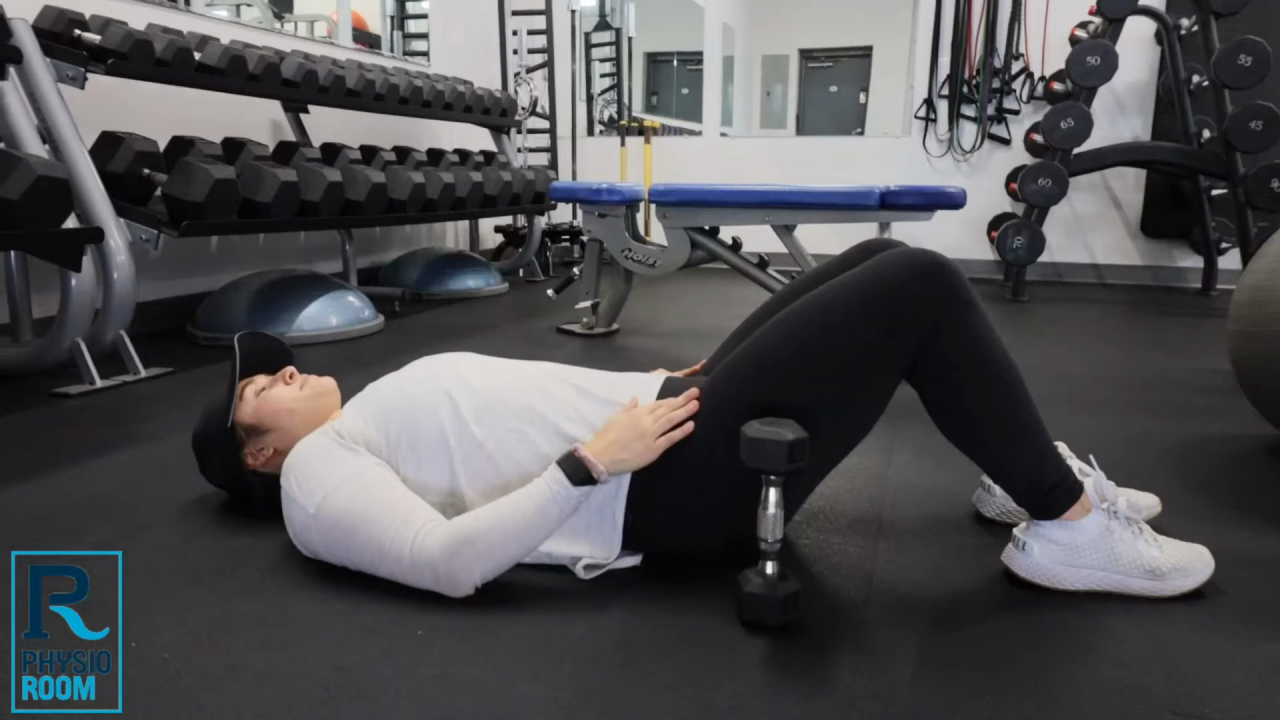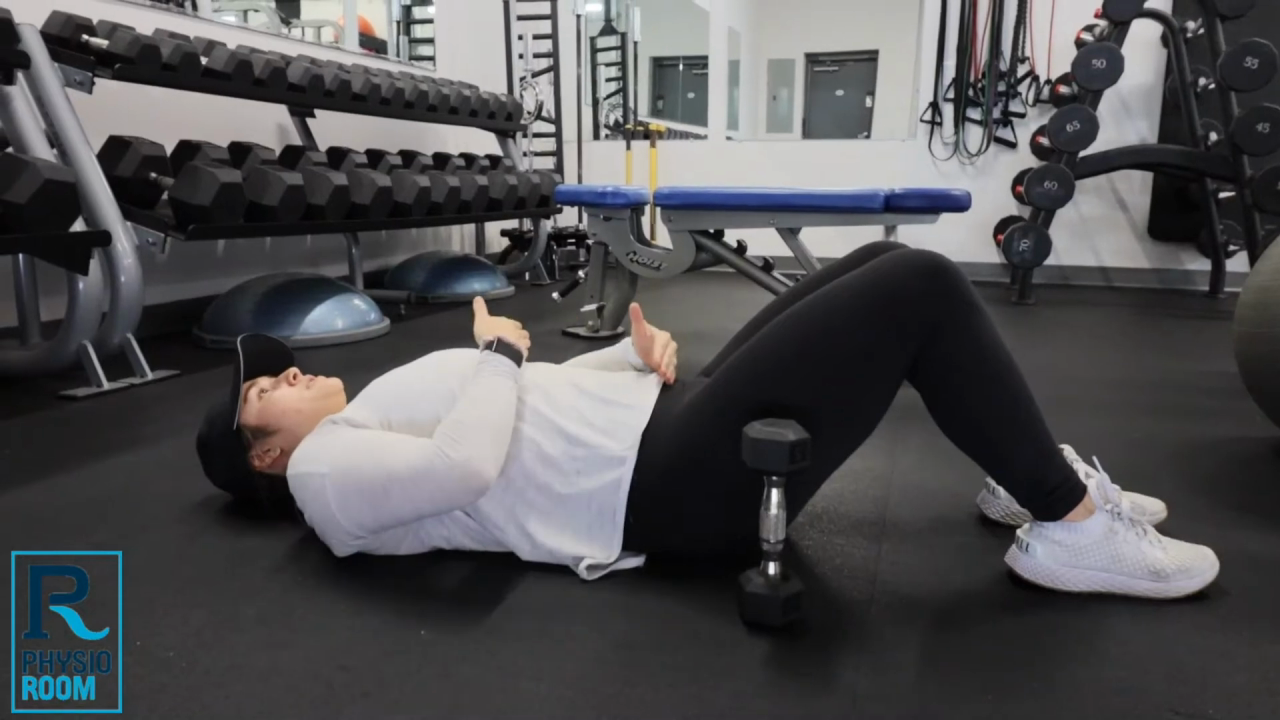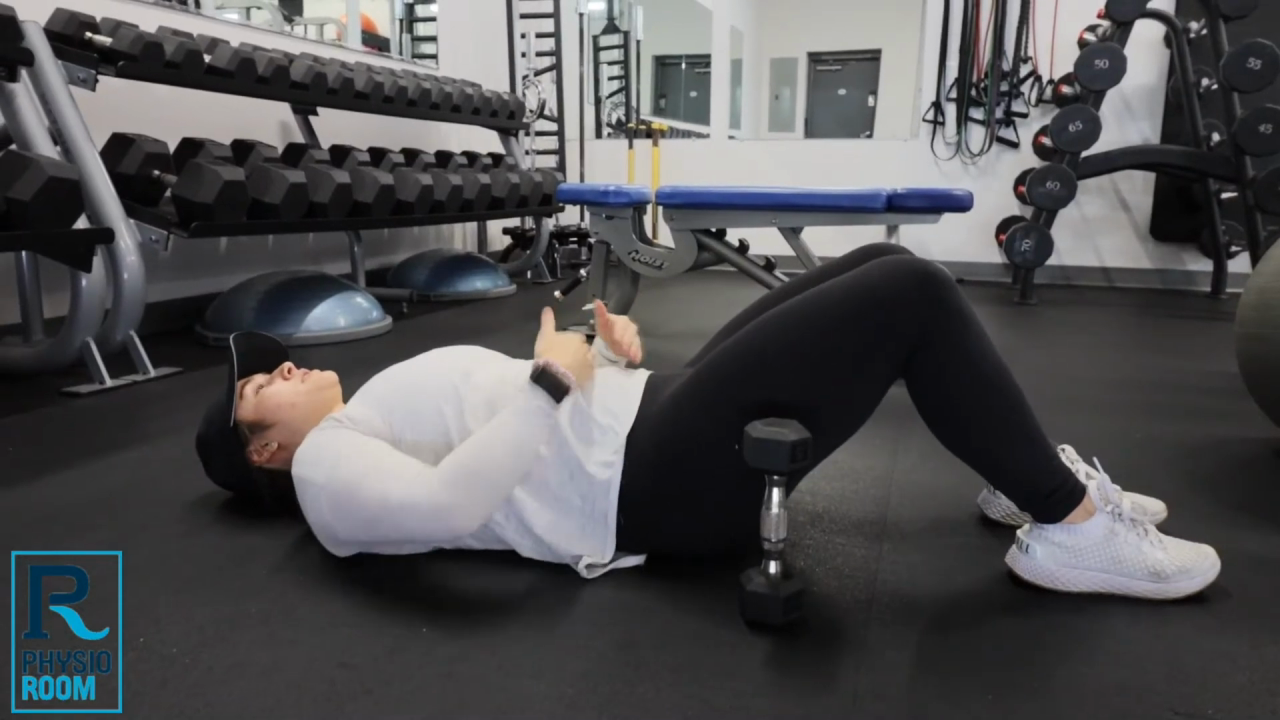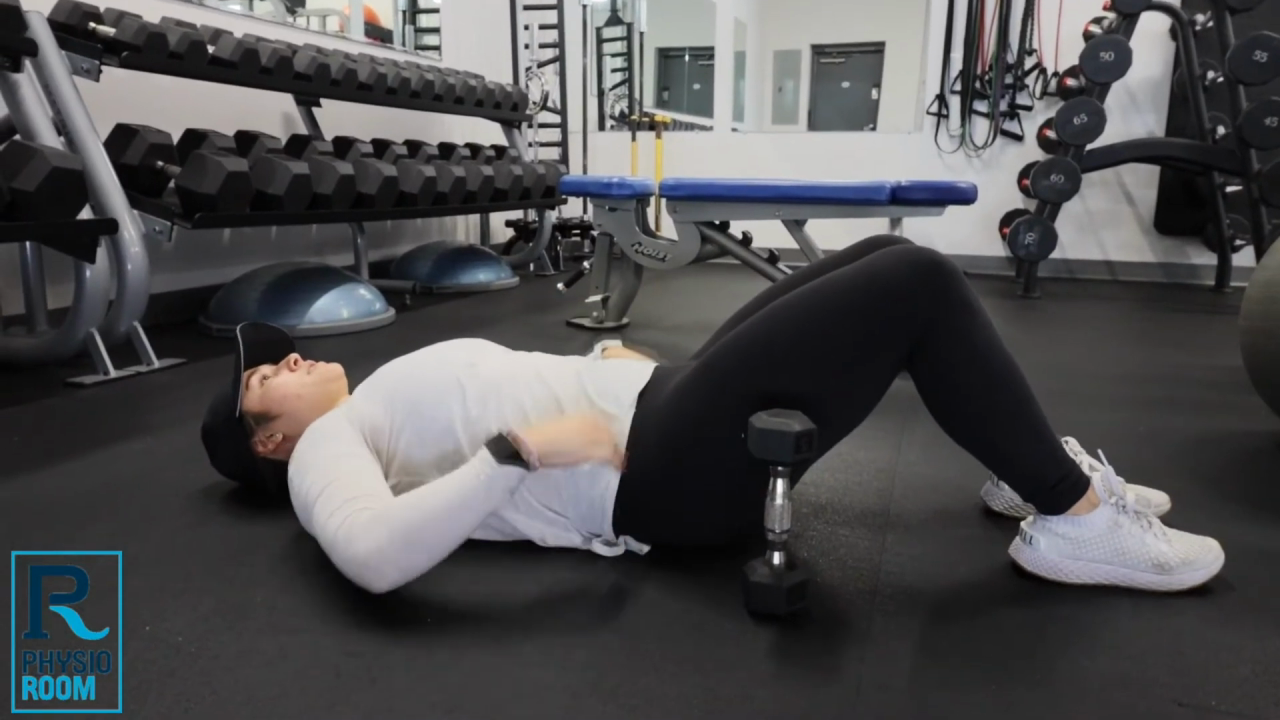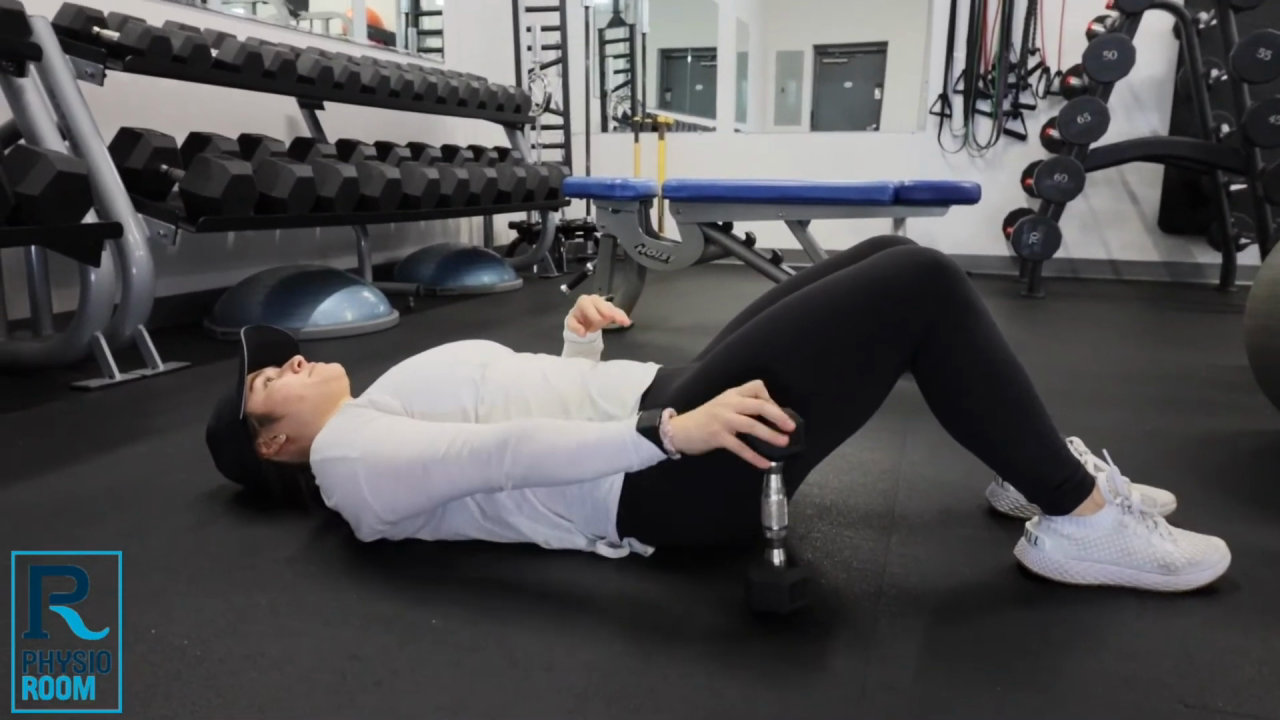
dt=1s
person 1, frame 1
left shoulder: (372, 426)
right shoulder: (316, 477)
right elbow: (449, 562)
left wrist: (660, 388)
right wrist: (589, 464)
left hip: (655, 422)
right hip: (679, 489)
left knee: (888, 264)
right knee: (920, 287)
left ankle: (1027, 475)
right ankle: (1066, 524)
person 1, frame 2
left shoulder: (366, 422)
right shoulder: (327, 473)
right elbow: (466, 465)
left wrist: (640, 349)
right wrist: (498, 351)
left hip: (660, 423)
right hip: (676, 488)
left knee: (893, 267)
right knee: (924, 289)
left ankle: (1033, 479)
right ankle: (1072, 528)
person 1, frame 3
left shoulder: (371, 419)
right shoulder: (325, 463)
right elbow: (455, 501)
left wrist: (599, 352)
right wrist: (549, 383)
left hip: (650, 422)
right hip: (661, 481)
left knee: (887, 269)
right knee: (913, 298)
left ankle: (1033, 478)
right ankle: (1070, 529)
person 1, frame 4
left shoulder: (377, 413)
right shoulder: (326, 456)
right elbow: (378, 554)
left wrist: (600, 367)
right wrist: (518, 451)
left hip: (656, 410)
right hip: (669, 474)
left knee: (894, 260)
right knee: (919, 285)
left ankle: (1035, 470)
right ankle: (1075, 519)
person 1, frame 5
left shoulder: (387, 411)
right shoulder: (349, 457)
right elbow: (507, 453)
left wrist: (577, 339)
right wrist: (669, 428)
left hip: (667, 410)
right hip: (673, 482)
left knee: (897, 261)
right knee: (922, 286)
left ankle: (1037, 469)
right ankle: (1080, 519)
